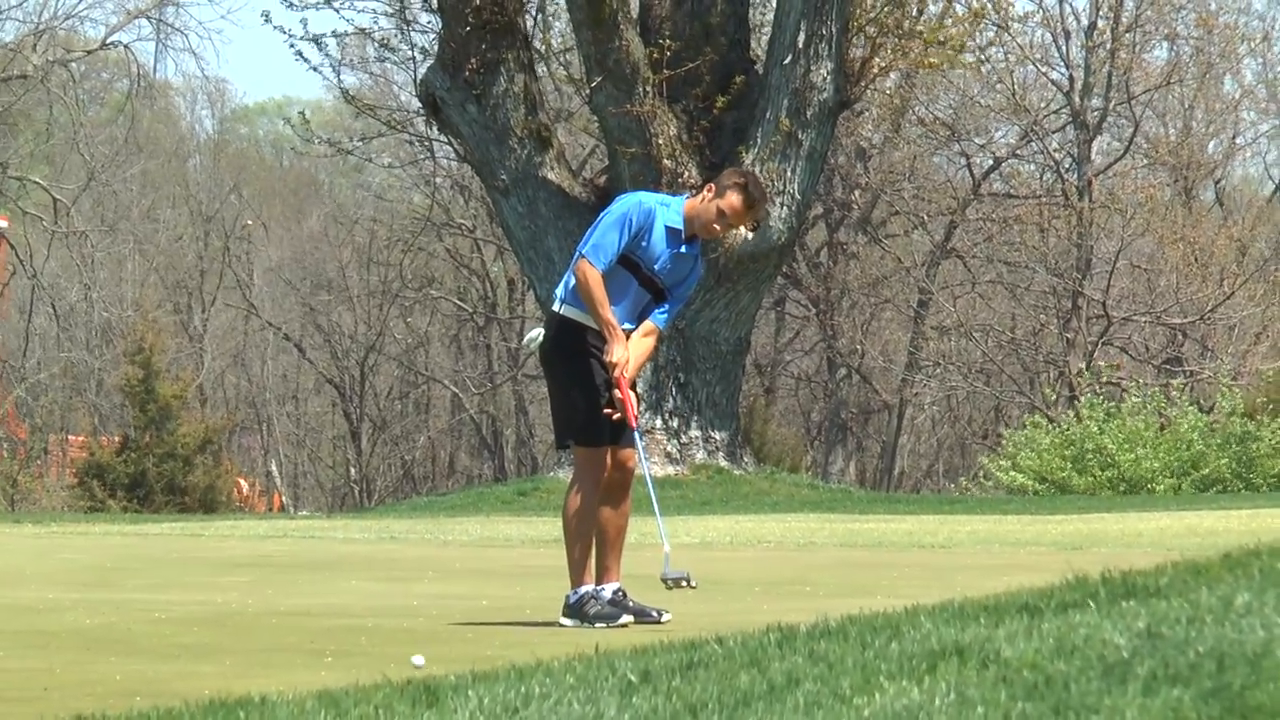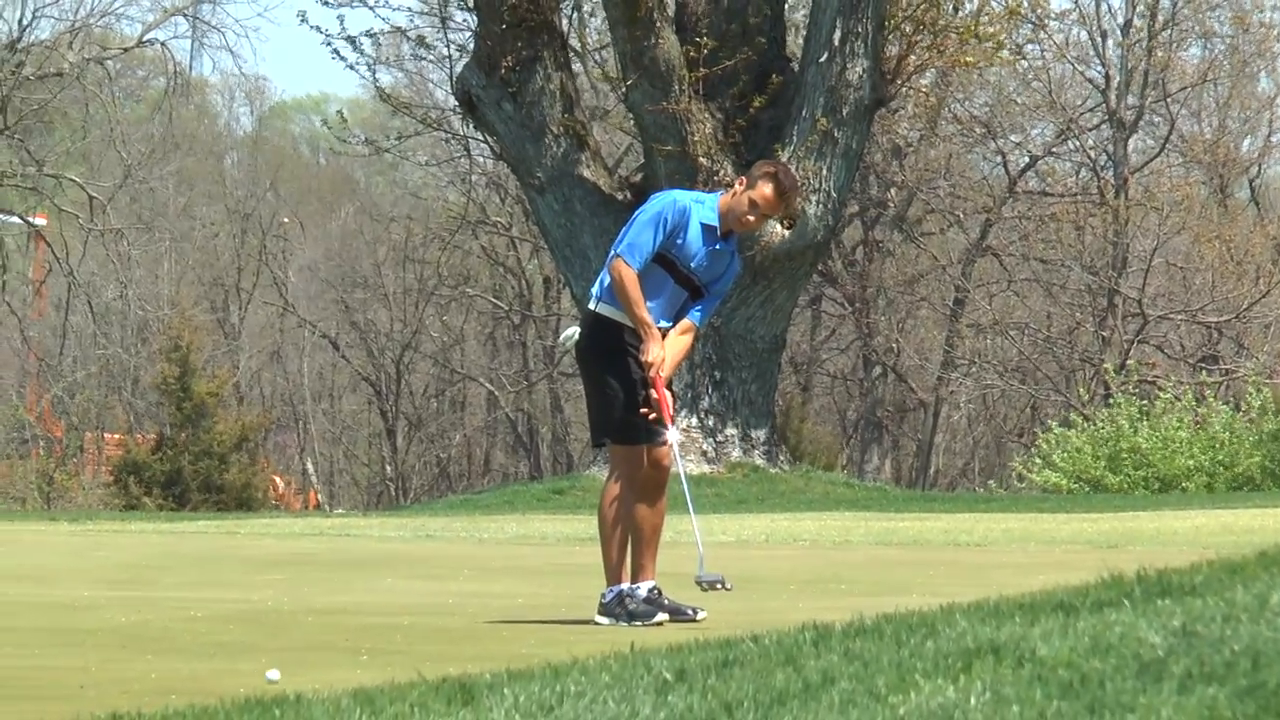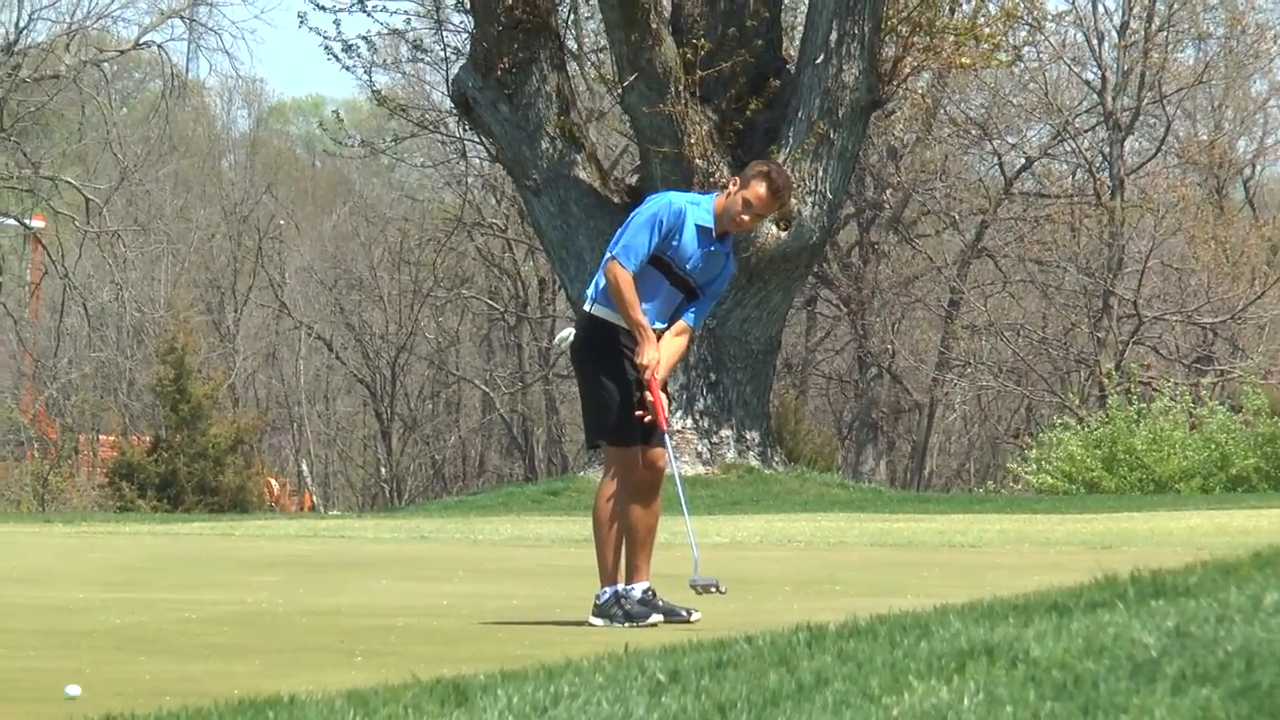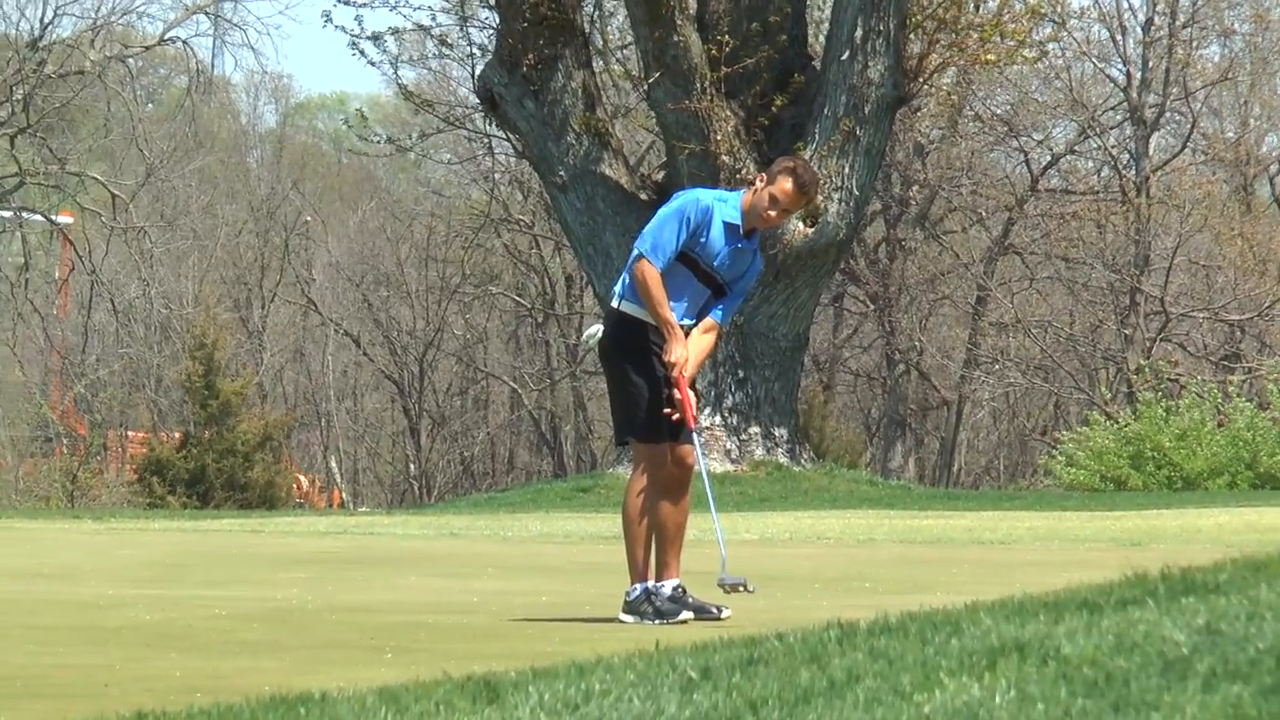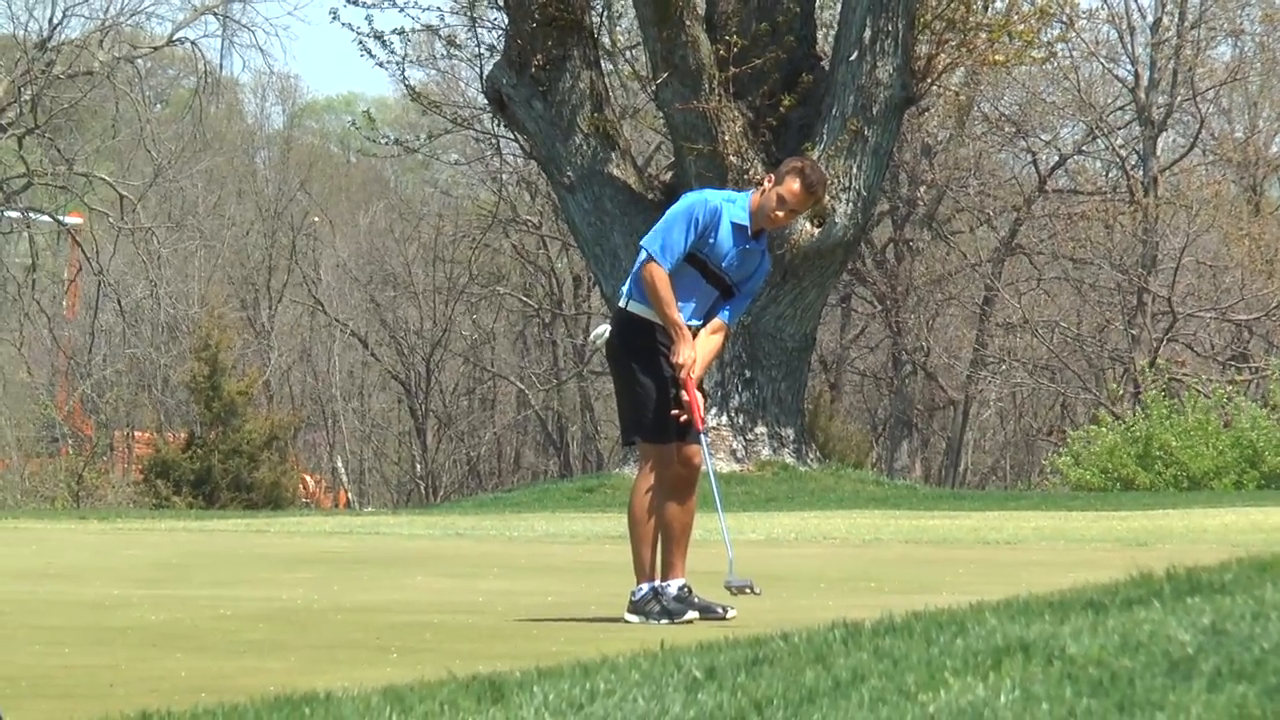
dt=0.5s
person 1, frame 1
left shoulder: (692, 265)
right shoulder: (639, 208)
left elbow: (650, 328)
right elbow: (586, 267)
left wrist: (626, 379)
right wrist: (614, 338)
left hip: (618, 347)
right hip: (575, 333)
left knee: (623, 465)
right knee: (593, 463)
left ankle: (609, 590)
right ankle: (580, 596)
person 1, frame 2
left shoulder: (729, 262)
right shoulder: (674, 206)
left elbow: (687, 326)
right elbow: (621, 266)
left wrist: (663, 379)
right wrist: (650, 336)
left hip: (653, 346)
right hip: (612, 331)
left knee: (657, 464)
right knee: (629, 461)
left ankle: (644, 588)
right ankle: (614, 594)
person 1, frame 3
left shoulder: (724, 264)
right shoulder: (669, 208)
left elbow: (682, 328)
right elbow: (617, 268)
left wrist: (657, 380)
right wrist: (644, 338)
left hip: (648, 346)
right hip: (605, 334)
left knee: (652, 466)
right knee: (623, 464)
left ankle: (638, 589)
right ankle: (608, 596)
person 1, frame 4
left shoulder: (751, 260)
right shoulder: (697, 205)
left elbow: (710, 324)
right elbow: (643, 265)
left wrist: (687, 377)
right wrist: (673, 335)
left hip: (676, 344)
right hip: (634, 331)
left knee: (681, 462)
right knee: (652, 460)
left ankle: (668, 587)
right ankle: (638, 593)
person 1, frame 5
left shoulder: (760, 261)
right shoulder: (706, 206)
left elbow: (718, 325)
right elbow: (652, 265)
left wrist: (694, 378)
right wrist: (680, 337)
left hip: (683, 344)
right hip: (641, 331)
left knee: (688, 462)
right knee: (658, 461)
left ankle: (674, 586)
right ankle: (644, 592)
